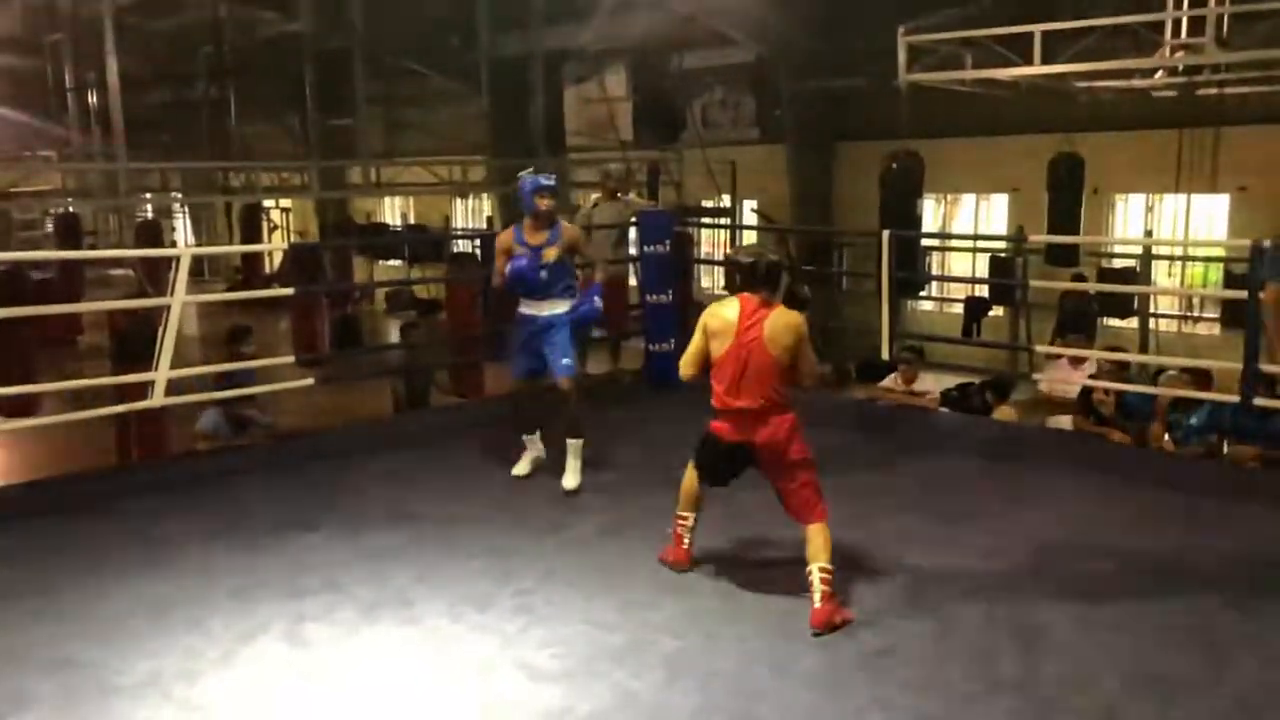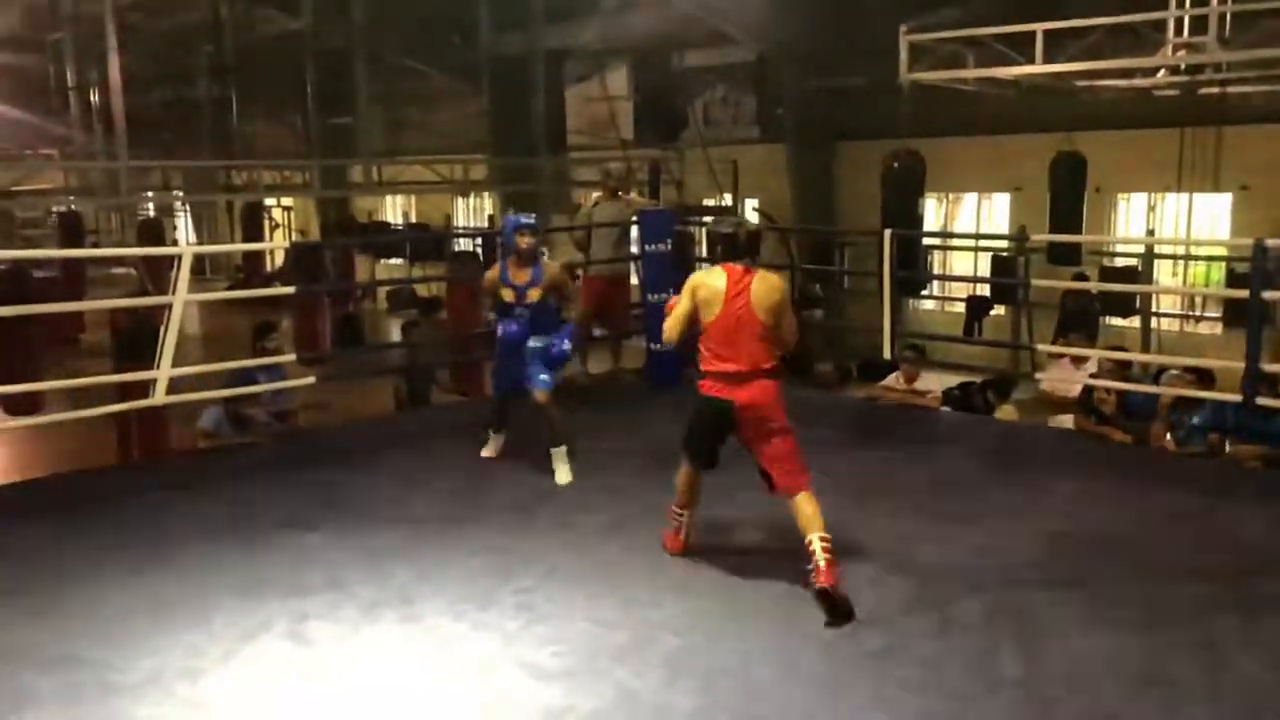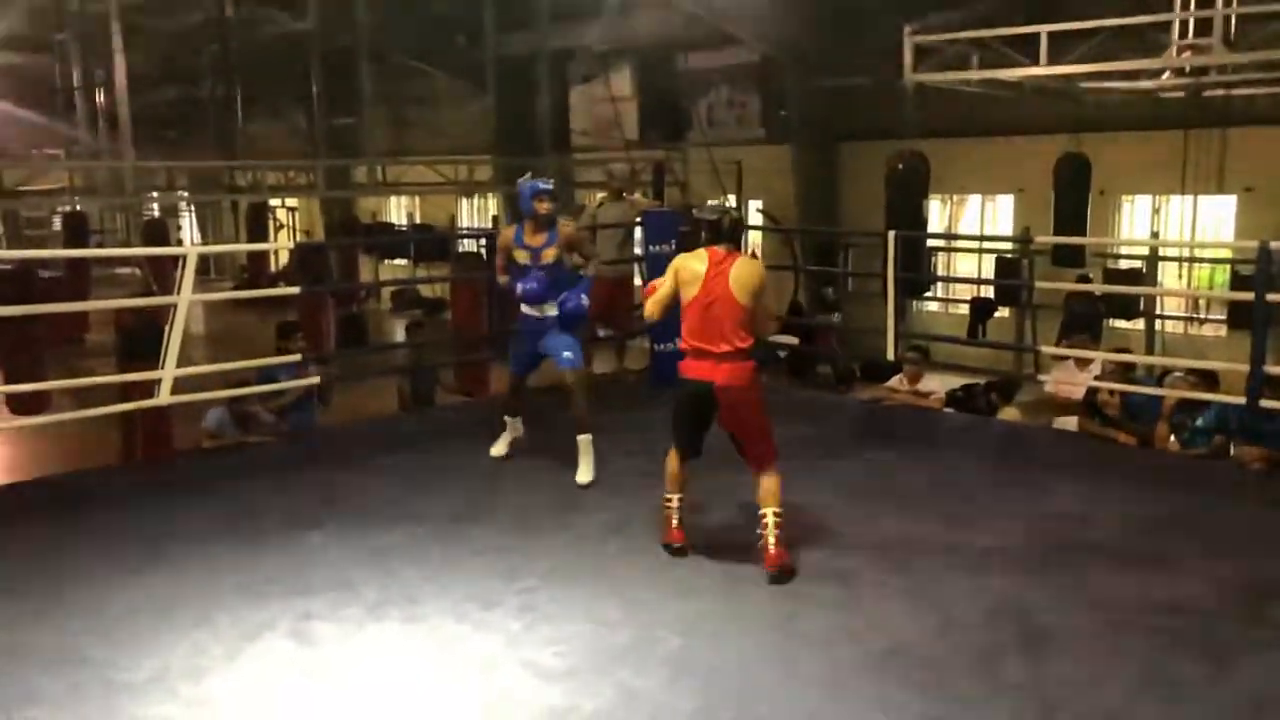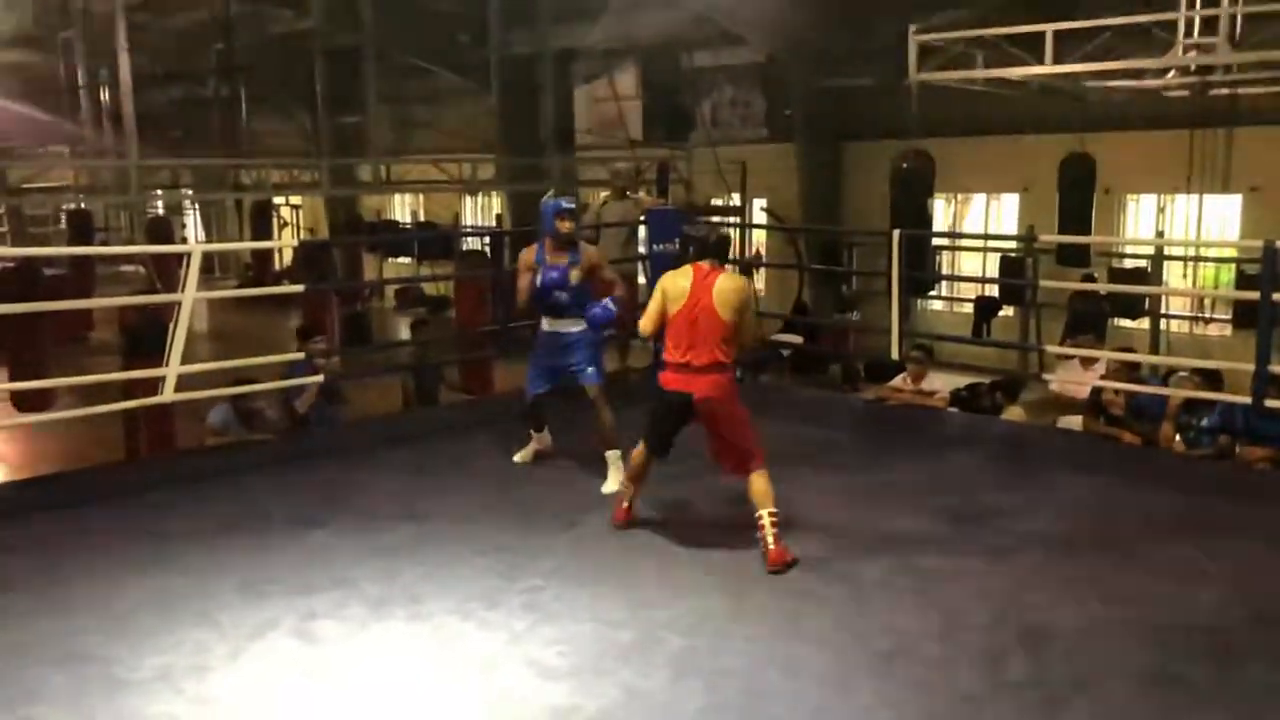
dt=0.2s
person 1, frame 1
left shoulder: (714, 315)
right shoulder: (792, 323)
left elbow: (687, 372)
right elbow: (809, 378)
left hip: (728, 428)
right hip: (777, 430)
left knee: (695, 471)
right knee: (813, 515)
left ankle: (680, 548)
right ankle: (823, 605)
person 1, frame 2
left shoulder: (700, 282)
right shoulder: (775, 285)
left elbow: (670, 337)
right elbow: (787, 341)
left wrist: (679, 310)
left hip: (716, 395)
right hip: (762, 395)
left knee: (692, 463)
right knee: (797, 486)
left ankle: (678, 536)
right ankle: (824, 572)
person 1, frame 3
left shoulder: (683, 263)
right shoulder: (754, 270)
left elbow: (650, 314)
right elbow: (762, 327)
left wrist: (652, 293)
left hip: (694, 374)
right hip: (738, 376)
left knee: (680, 451)
right knee: (764, 463)
left ankle: (674, 530)
right ankle: (772, 549)
person 1, frame 4
left shoulder: (671, 280)
right shoulder: (739, 288)
left elbow: (645, 330)
right elbow: (747, 340)
left wrist: (658, 313)
left hip: (672, 384)
right hip: (716, 386)
left knee: (647, 447)
right knee: (754, 465)
left ankle: (623, 508)
right ankle: (774, 547)
person 2, frame 1
left shoulder: (568, 233)
right shoulder: (508, 239)
left elbow: (596, 264)
right elbow: (497, 283)
left wrist: (594, 292)
right wrist: (511, 271)
left hip: (561, 317)
right hip: (527, 318)
left knee: (566, 386)
right knee: (525, 386)
left ankle: (573, 459)
right ankle: (533, 448)
person 2, frame 2
left shoulder: (550, 271)
right shoulder: (493, 276)
left elbow: (569, 303)
right elbow: (489, 310)
left wrist: (567, 333)
right wrist: (499, 325)
left hip: (543, 346)
right hip: (510, 345)
left knee: (543, 399)
right knee: (501, 399)
left ankle: (561, 460)
right ankle: (496, 439)
person 2, frame 3
left shoulder: (567, 232)
right shoulder: (508, 238)
left elbow: (592, 259)
right elbow: (501, 275)
left wrist: (584, 288)
right wrist: (516, 286)
left hip: (560, 318)
right hip: (528, 317)
left knee: (573, 379)
right knee: (516, 379)
left ankle: (586, 452)
right ankle: (513, 428)
person 2, frame 4
left shoulder: (587, 254)
right shoulder: (529, 257)
left elbow: (614, 285)
right elbow: (522, 303)
left wrist: (610, 303)
right wrist: (538, 286)
left hip: (583, 334)
right hip: (550, 335)
left knee: (596, 395)
right knee: (532, 397)
left ankle: (615, 465)
right ankle: (540, 440)
person 3, frame 1
left shoulder: (627, 204)
right shoulder: (590, 209)
left hip: (619, 274)
left knee: (616, 323)
left ankle: (614, 366)
right ankle: (582, 366)
person 3, frame 2
left shoulder: (628, 203)
right shoulder: (591, 208)
right elbow: (579, 239)
right wrist: (593, 255)
left hip: (620, 273)
right hip: (595, 273)
left knee: (617, 322)
right knee: (585, 320)
left ankle: (615, 365)
right ankle: (583, 366)
person 3, frame 3
left shoulder: (633, 204)
right shoulder: (595, 209)
left elbow: (655, 207)
right wrist: (595, 256)
left hip: (624, 273)
right hip: (600, 274)
left knee: (622, 323)
right knee: (590, 321)
left ankle: (620, 366)
person 3, frame 4
left shoulder: (636, 203)
right shoulder: (599, 207)
left elbow: (659, 205)
right elbow: (587, 236)
right wrist: (599, 254)
left hip: (628, 272)
left knee: (625, 322)
left ankle: (623, 364)
